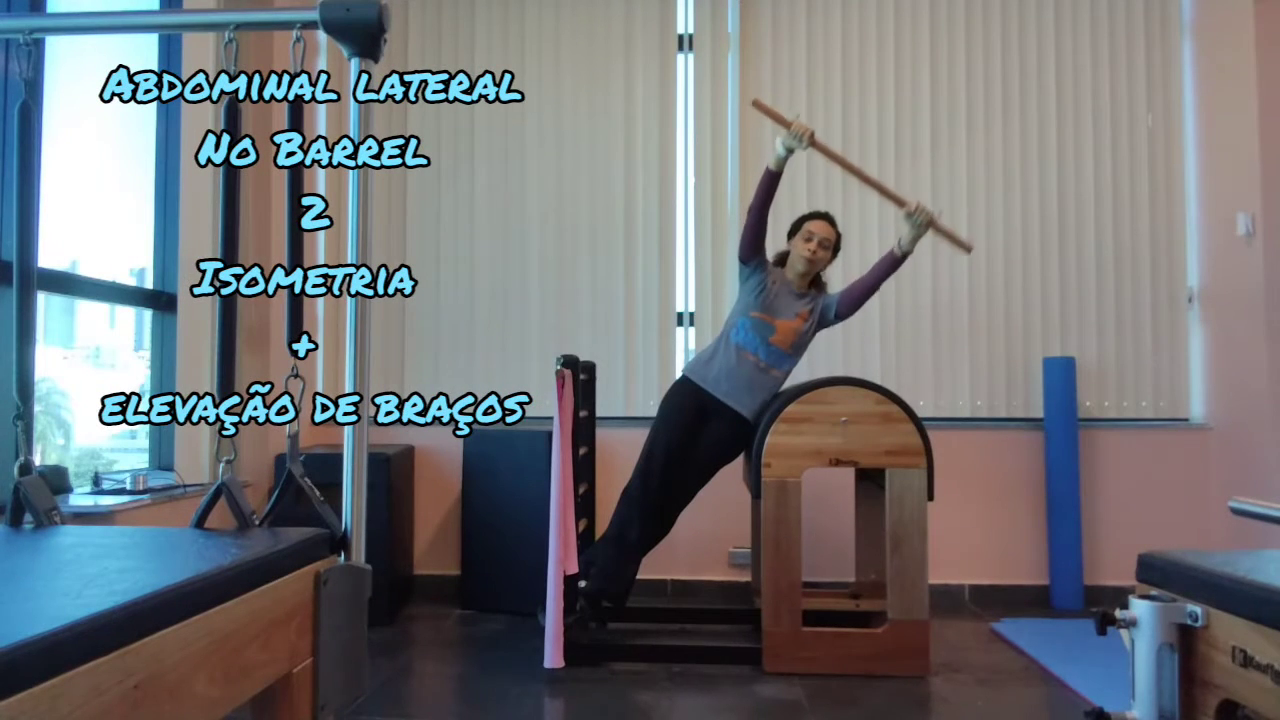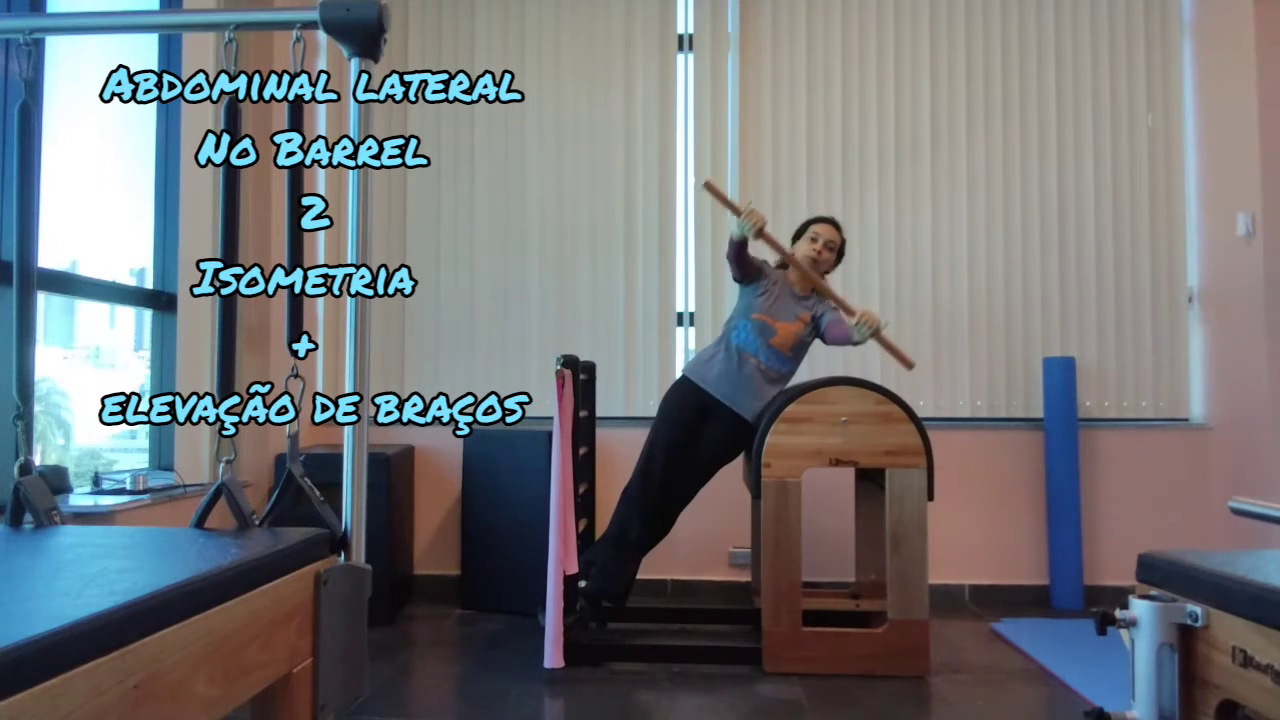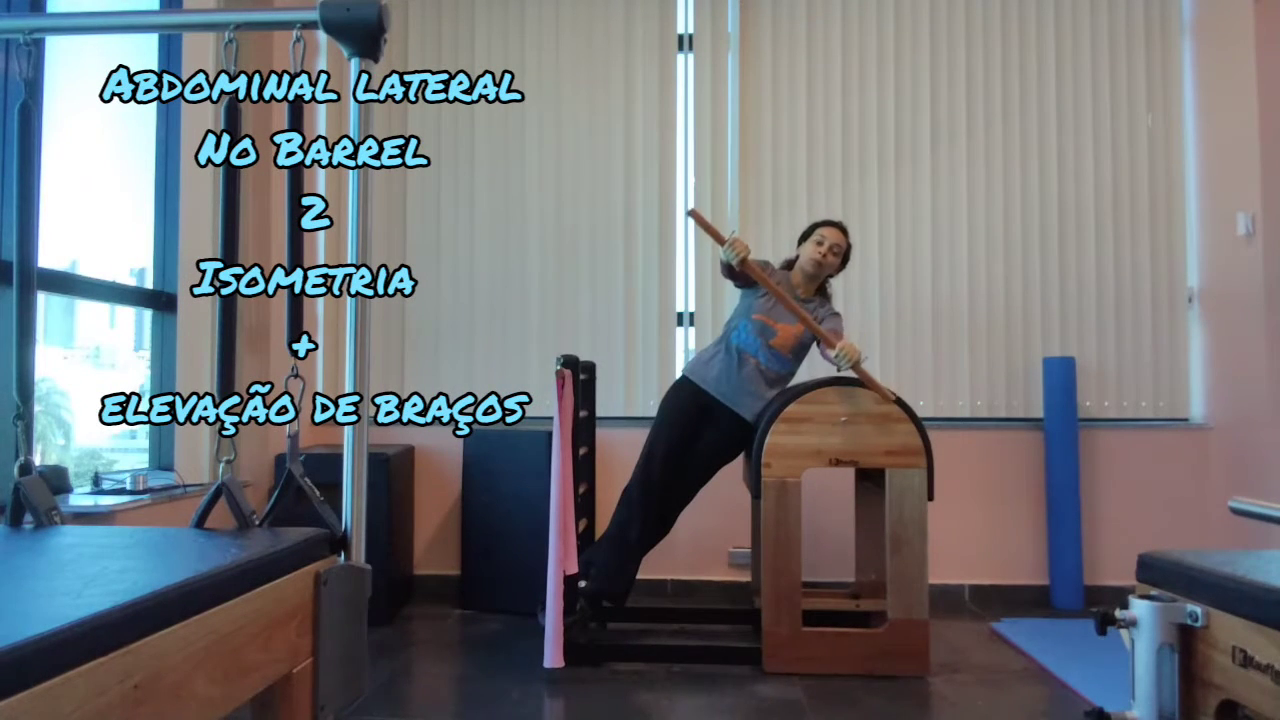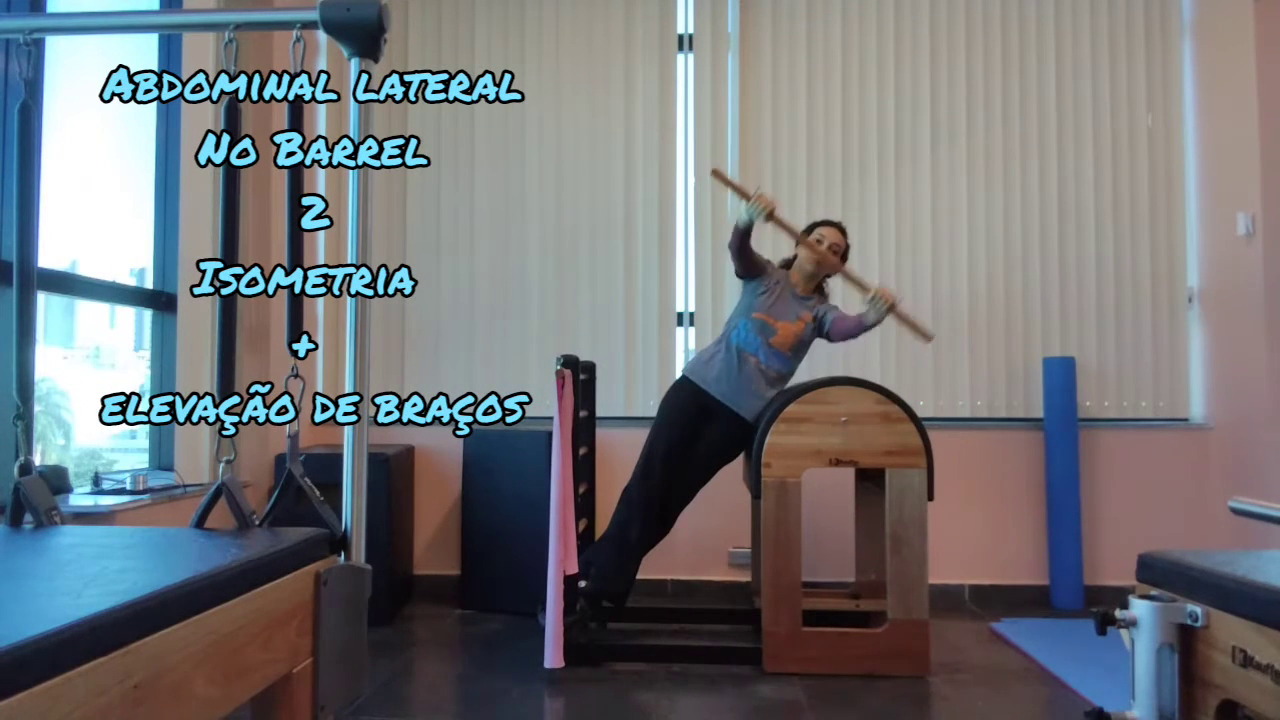
dt=0.4s
person 1, frame 1
left shoulder: (820, 306)
right shoulder: (759, 272)
left elbow: (863, 289)
right elbow: (755, 217)
left wrist: (904, 248)
right wrist: (782, 156)
left hip: (740, 415)
right hip: (697, 386)
left knee: (669, 500)
right knee: (648, 484)
left ankle: (599, 589)
right ankle: (592, 578)
person 1, frame 2
left shoulder: (821, 310)
right shoulder: (761, 277)
left elbow: (837, 333)
right elbow: (736, 261)
left wrist: (859, 331)
right wrist: (741, 234)
left hip: (741, 415)
right hip: (698, 386)
left knee: (670, 499)
right knee: (647, 484)
left ankle: (599, 589)
right ankle: (590, 580)
person 1, frame 3
left shoulder: (824, 313)
right shoulder: (764, 276)
left elbow: (833, 345)
right elbow: (733, 272)
left wrist: (844, 353)
right wrist: (729, 257)
left hip: (742, 416)
right hip: (698, 385)
left knee: (670, 499)
right knee: (647, 485)
left ankle: (600, 587)
right ankle: (591, 579)
person 1, frame 4
left shoulder: (821, 313)
right shoulder: (762, 277)
left elbow: (847, 329)
right elbow: (737, 249)
left wrist: (874, 314)
right wrist: (748, 219)
left hip: (741, 416)
right hip: (698, 387)
left knee: (671, 499)
right knee: (648, 483)
left ankle: (601, 588)
right ankle: (593, 579)
